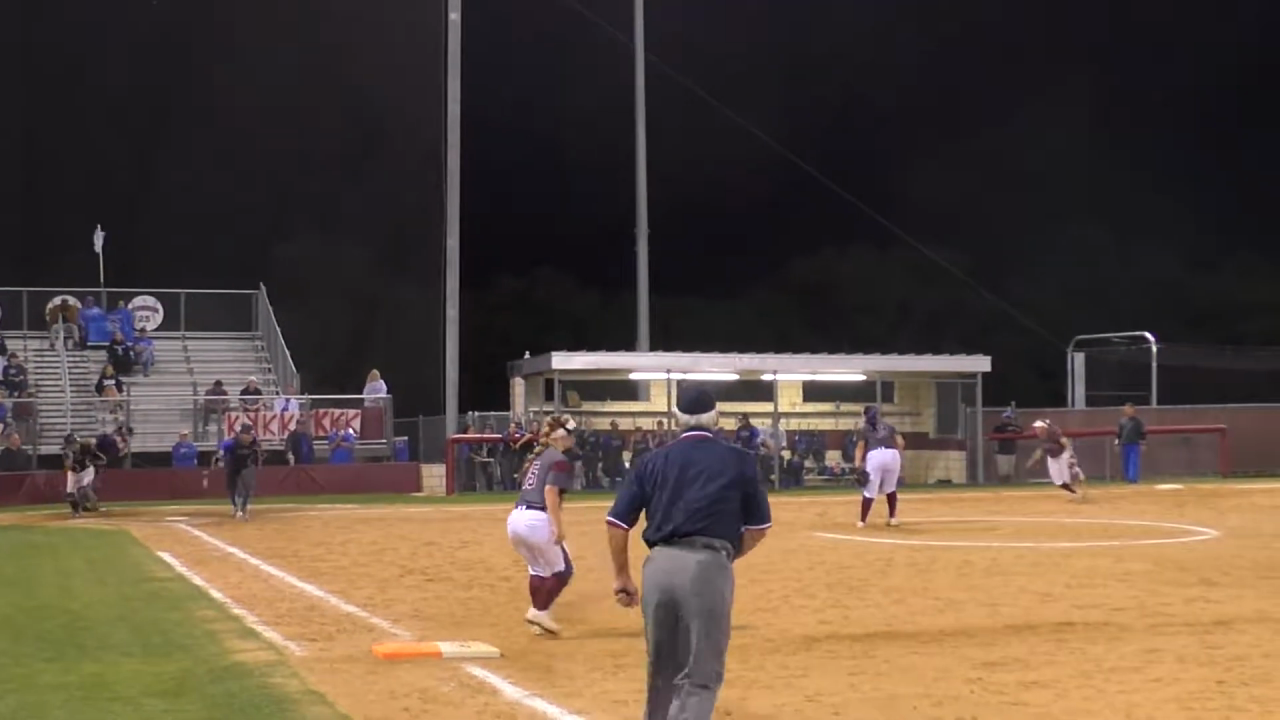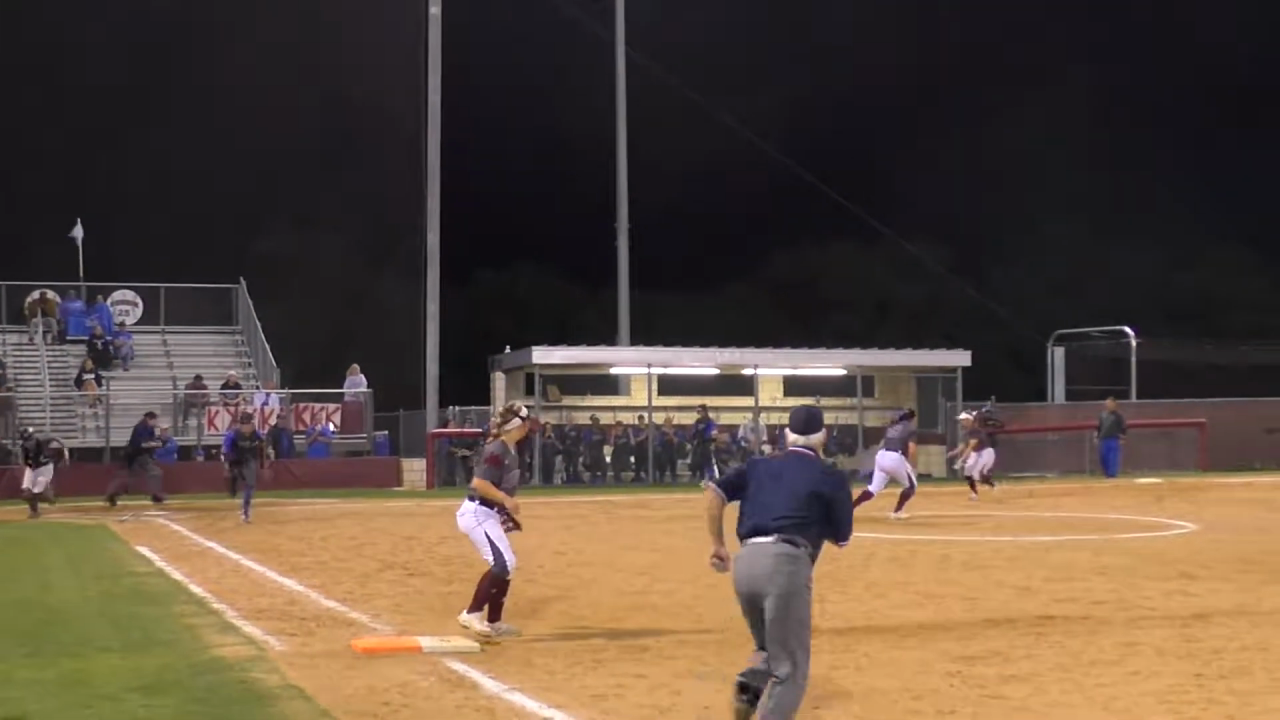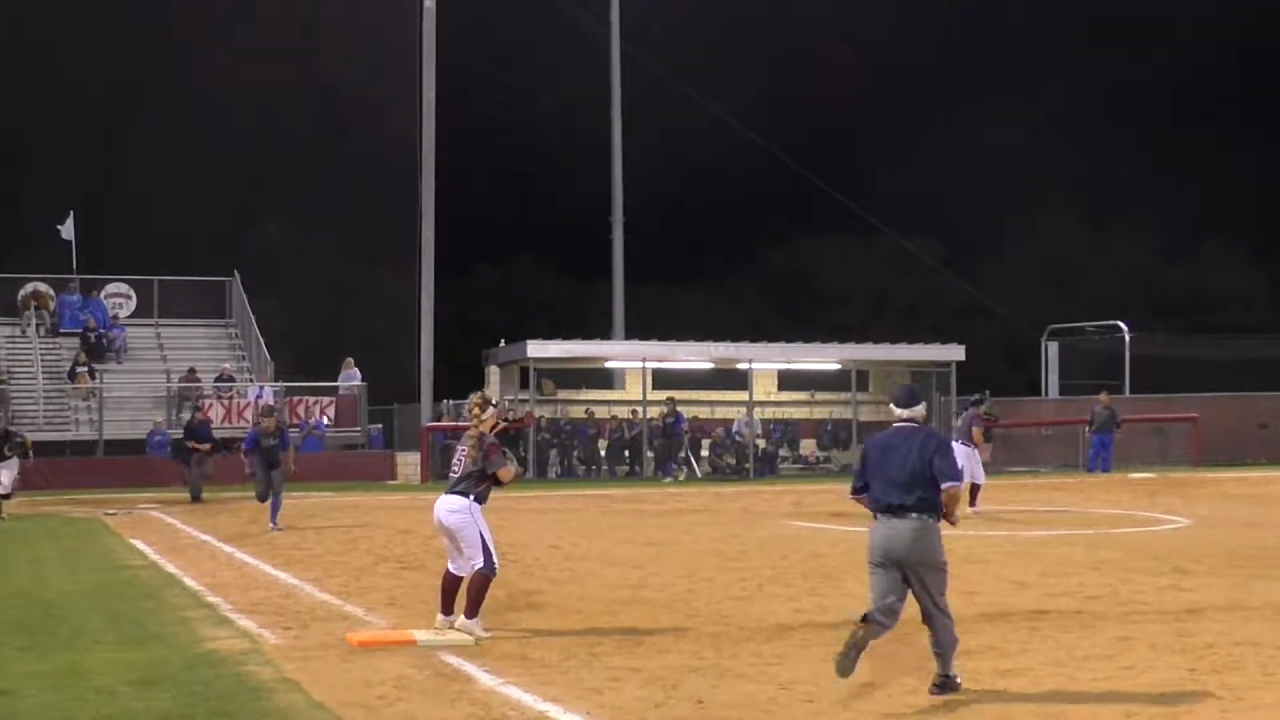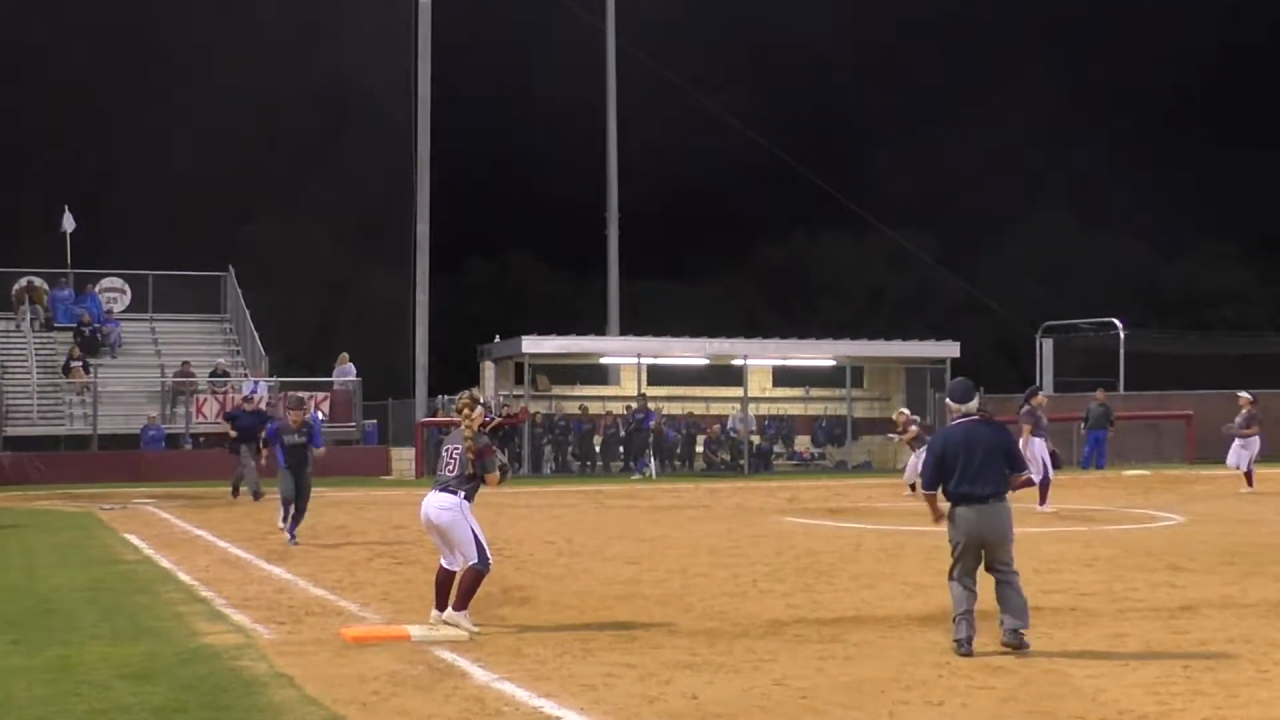
dt=0.5s
person 1, frame 1
left shoulder: (653, 461)
right shoulder: (738, 459)
left elbow: (618, 522)
right elbow: (758, 528)
left wrist: (621, 576)
left hip: (660, 567)
right hip: (709, 568)
left knee: (662, 674)
right knee: (699, 680)
person 1, frame 2
left shoulder: (757, 466)
right shoulder: (831, 477)
left elbow: (713, 491)
right elbow: (841, 538)
left wrist: (717, 544)
left hip: (746, 562)
right hip: (787, 565)
left knee: (771, 650)
right knee: (789, 668)
left ankle: (749, 687)
person 1, frame 3
left shoulder: (874, 444)
right shoulder: (936, 442)
left elbow: (858, 494)
right elbow: (952, 489)
right wrist: (950, 513)
left hip: (882, 533)
right hip: (921, 532)
left knee: (886, 608)
right knee: (935, 610)
left ankle: (867, 629)
right ankle: (945, 676)
person 1, frame 4
left shoulder: (942, 438)
right shoulder: (999, 431)
left elbow: (928, 488)
right elbow: (1020, 472)
left wrist: (935, 509)
left hip: (962, 517)
right hip: (997, 513)
left knee: (962, 579)
right knee: (1005, 575)
left ankle: (963, 638)
right ankle: (1014, 630)
person 2, frame 1
left shoulder: (539, 457)
right shoulder: (560, 460)
right elbow: (550, 492)
right wrist: (558, 525)
left hip: (516, 518)
right hip: (537, 520)
left knee: (539, 571)
right knee: (564, 570)
left ankle: (540, 622)
right ankle: (540, 611)
person 2, frame 2
left shoulder: (510, 450)
right shoulder: (496, 450)
right elbow: (478, 483)
left wrist: (505, 509)
right wrist: (506, 500)
left hip: (489, 514)
right hip: (476, 513)
left knee: (505, 565)
right knee: (502, 563)
left ankle: (493, 623)
right ankle: (472, 614)
person 2, frame 3
left shoulder: (466, 439)
right shoulder: (488, 441)
right elbow: (506, 476)
left wrist: (497, 470)
right wrist: (512, 465)
left hip: (443, 505)
right hip: (463, 509)
left knee: (458, 563)
right knee: (486, 564)
left ankle: (445, 616)
right ankle: (468, 619)
person 2, frame 4
left shoulder: (450, 439)
right shoulder: (481, 441)
right elbow: (493, 480)
right wrist: (497, 467)
left hip: (430, 503)
right hip: (453, 506)
left knee: (451, 559)
right knee: (480, 561)
left ankle: (439, 612)
right ankle: (456, 612)
